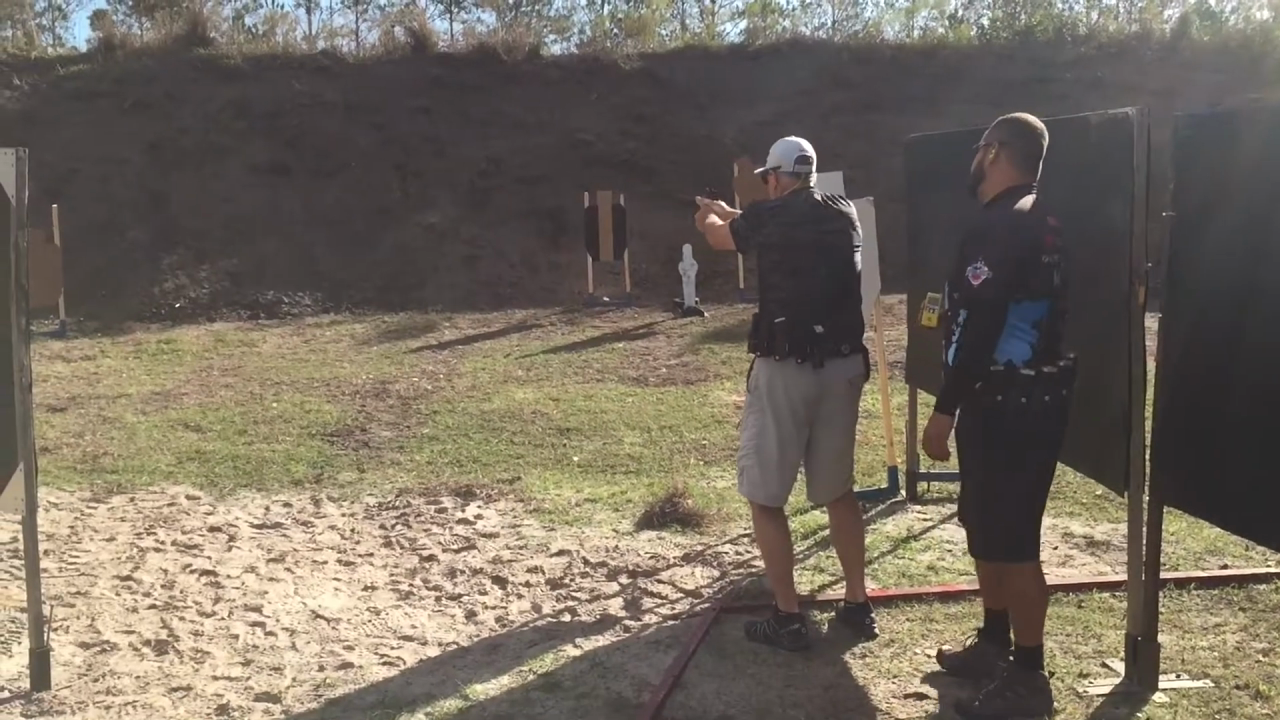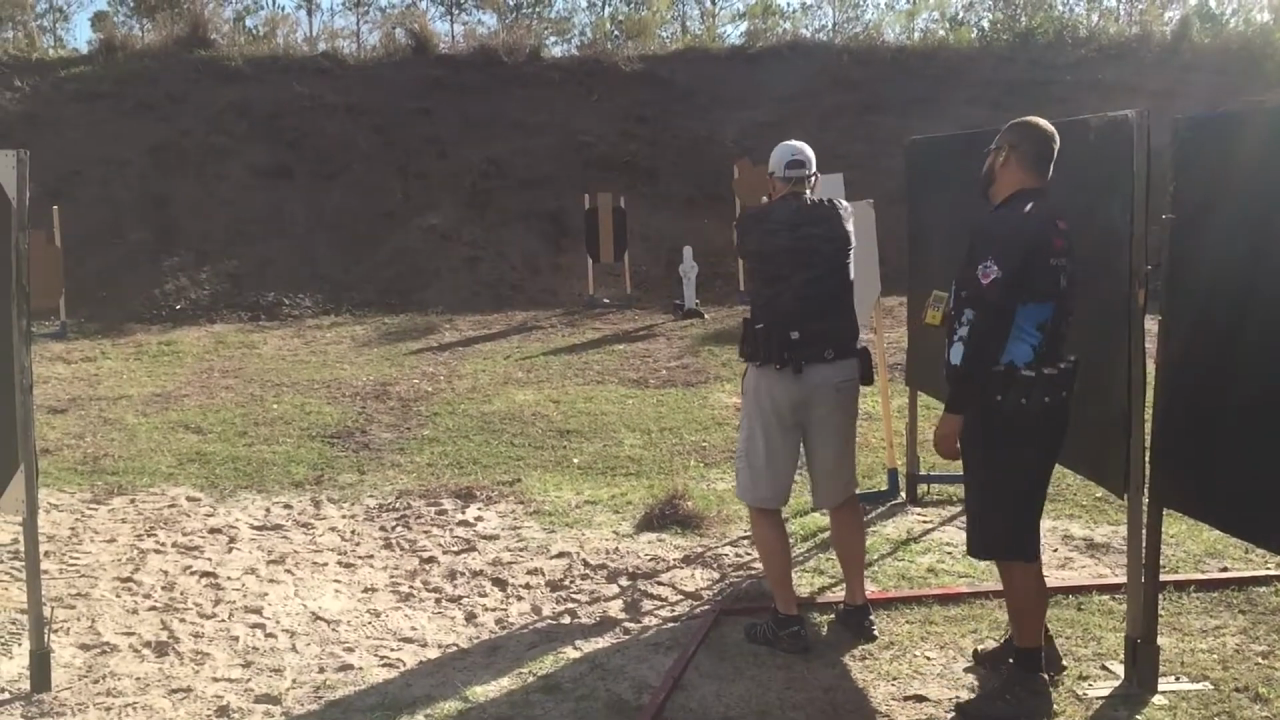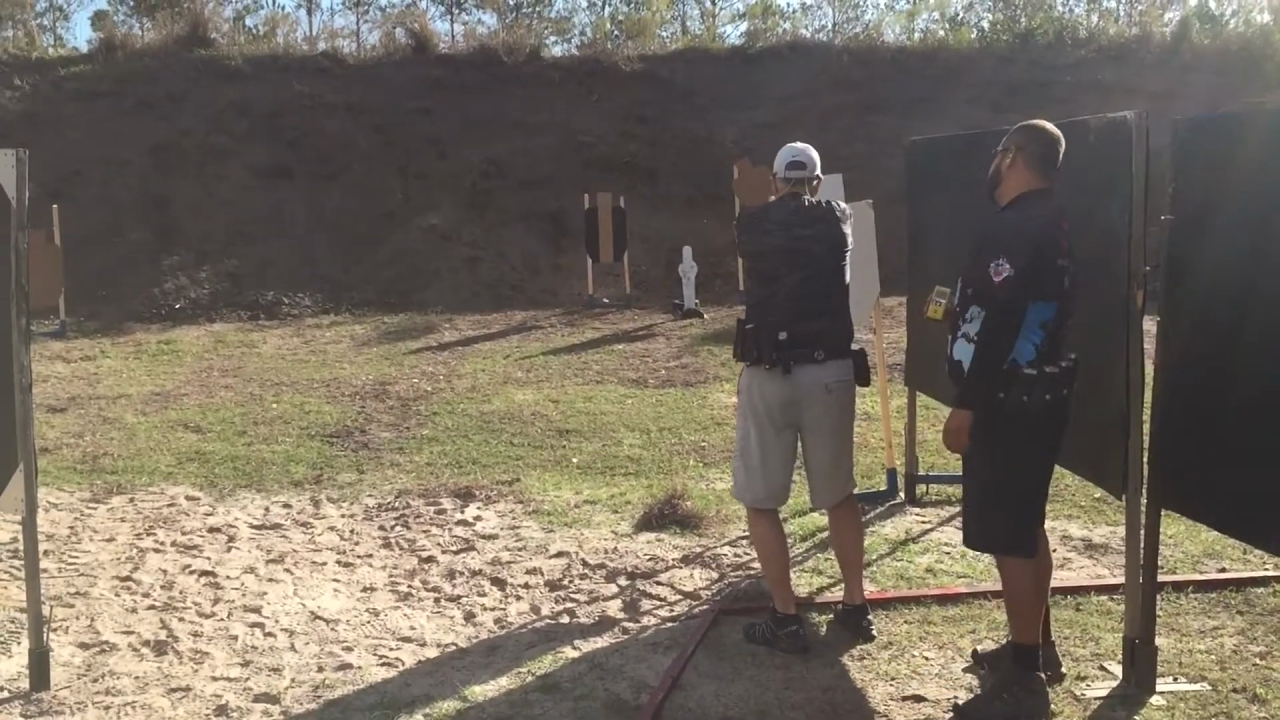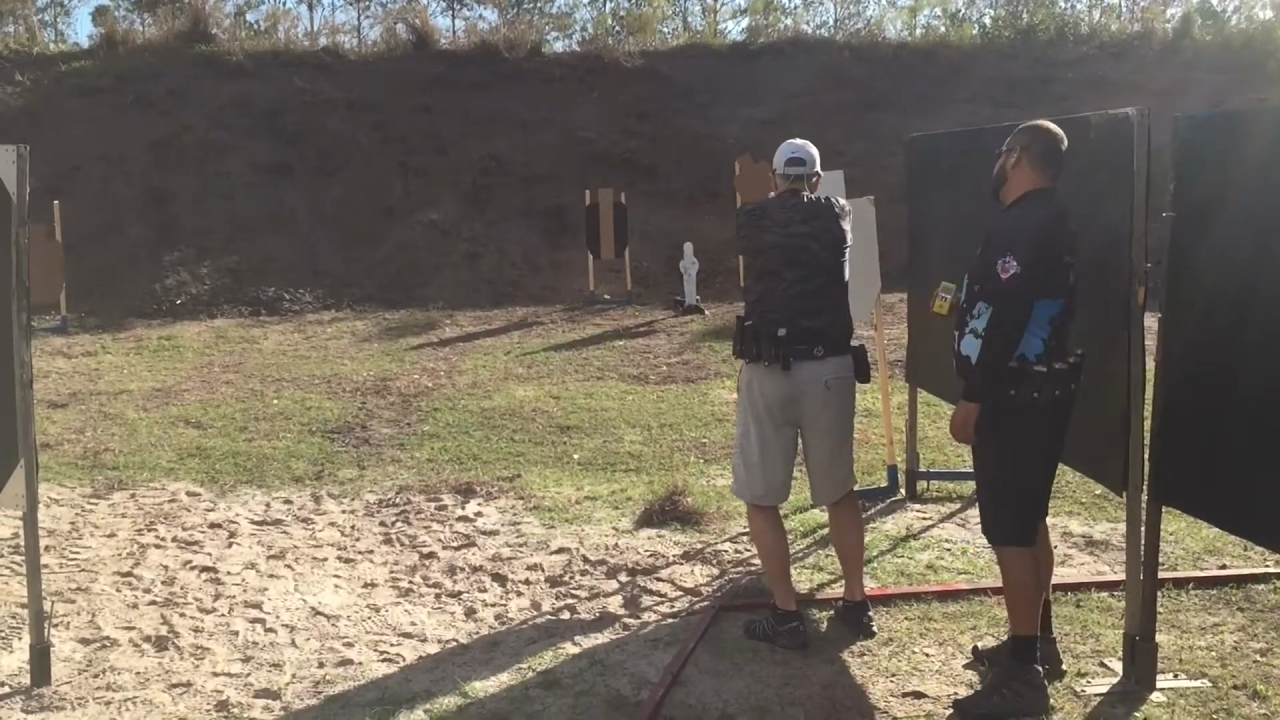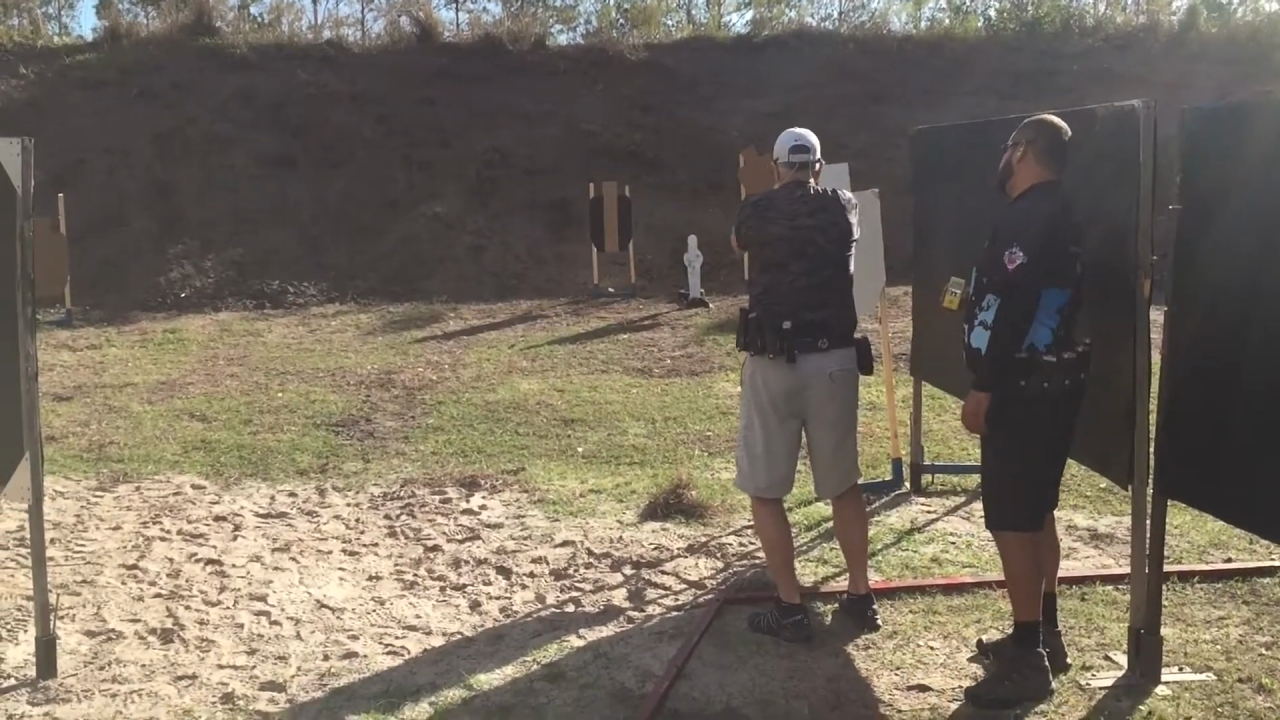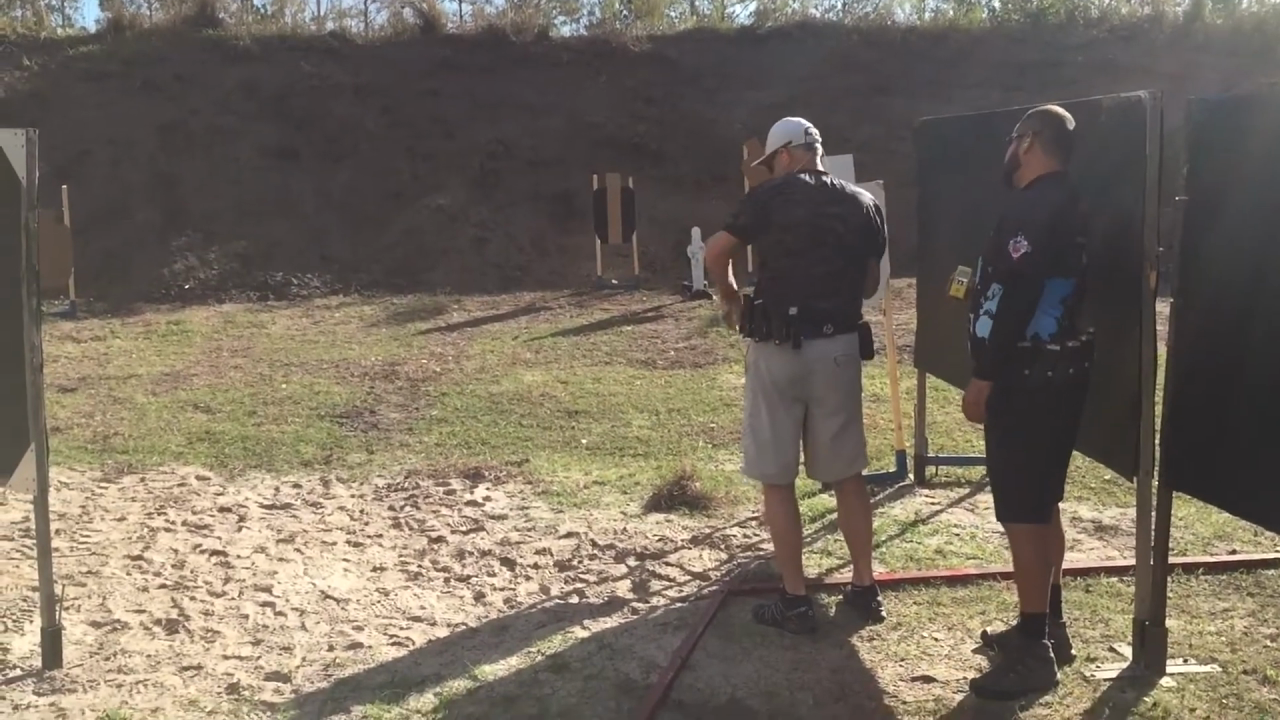
dt=0.3s
person 1, frame 1
left shoulder: (996, 227)
right shoulder: (1039, 222)
left elbow: (981, 328)
left wrist: (943, 411)
right wrist: (952, 311)
left hip: (1010, 403)
right hip: (1036, 394)
left knee: (1008, 539)
right knee: (989, 525)
right ankle: (993, 644)
person 1, frame 2
left shoulder: (1004, 227)
right shoulder: (1049, 224)
left elbow: (990, 326)
left wrist: (954, 410)
right wrist: (961, 312)
left hip: (1008, 402)
right hip: (1038, 395)
left knee: (1008, 538)
right knee: (1012, 530)
right ankle: (1035, 644)
person 1, frame 3
left shoulder: (1013, 226)
right shoulder: (1049, 223)
left elbow: (1000, 322)
left wrist: (966, 405)
right wrist: (963, 309)
left hip: (1009, 401)
right hip: (1039, 395)
left knee: (1007, 537)
right knee: (1025, 527)
right ankle: (1037, 646)
person 1, frame 4
left shoulder: (1019, 224)
right shoulder: (1051, 221)
left elbow: (1007, 317)
left wrist: (972, 398)
right wrist: (970, 304)
left hip: (1014, 396)
right hip: (1040, 390)
left knee: (1010, 530)
right knee: (1028, 521)
right ankle: (1037, 643)
person 1, frame 5
left shoulder: (1026, 216)
right shoulder: (1056, 213)
left elbow: (1015, 308)
left wrist: (982, 388)
right wrist: (977, 297)
left hip: (1023, 387)
right hip: (1051, 380)
left knee: (1011, 518)
right knee: (1035, 513)
left ankle: (1028, 659)
right ankle: (1041, 635)
person 1, frame 6
left shoulder: (1033, 205)
right shoulder: (1064, 203)
left elbow: (1017, 298)
left wrist: (983, 376)
right wrist: (984, 286)
left hip: (1027, 376)
right hip: (1054, 372)
left knee: (1021, 511)
right knee: (1040, 505)
left ankle: (1034, 650)
right ankle: (1047, 626)
person 2, frame 1
left shoulder: (765, 216)
right shoulder: (843, 214)
left elbow: (719, 238)
left wrist: (709, 217)
right wrist: (729, 211)
left hip: (785, 369)
right hip: (843, 364)
left knee: (765, 497)
right knee: (838, 490)
left ankle: (788, 617)
right ankle: (858, 604)
person 2, frame 2
left shoulder: (753, 223)
right shoulder: (837, 216)
left hip: (773, 374)
right hip: (835, 370)
left knee: (763, 501)
right knee: (841, 494)
left ankle: (787, 619)
right ankle: (857, 607)
person 2, frame 3
left shoulder: (751, 223)
right shoulder: (836, 219)
left hip: (767, 374)
right hip: (829, 371)
left knee: (761, 501)
right knee: (839, 493)
left ankle: (786, 619)
right ankle: (855, 606)
person 2, frame 4
left shoulder: (751, 220)
right shoulder: (835, 215)
left hip: (767, 372)
right hip: (829, 368)
left knee: (761, 498)
right knee: (840, 490)
left ankle: (786, 616)
right ankle: (856, 603)
person 2, frame 5
left shoulder: (756, 210)
right shoulder: (841, 208)
left hip: (772, 364)
right hip: (834, 360)
left knee: (766, 492)
right knee: (844, 484)
left ankle: (790, 609)
right ankle: (861, 596)
person 2, frame 6
left shoulder: (768, 197)
right shoulder: (862, 204)
left elbow: (715, 252)
right elbow: (871, 283)
left wrist: (728, 297)
left hip: (776, 350)
right hip: (838, 347)
left knee: (776, 479)
right knee: (847, 473)
left ankle: (795, 600)
right ankle: (865, 588)
